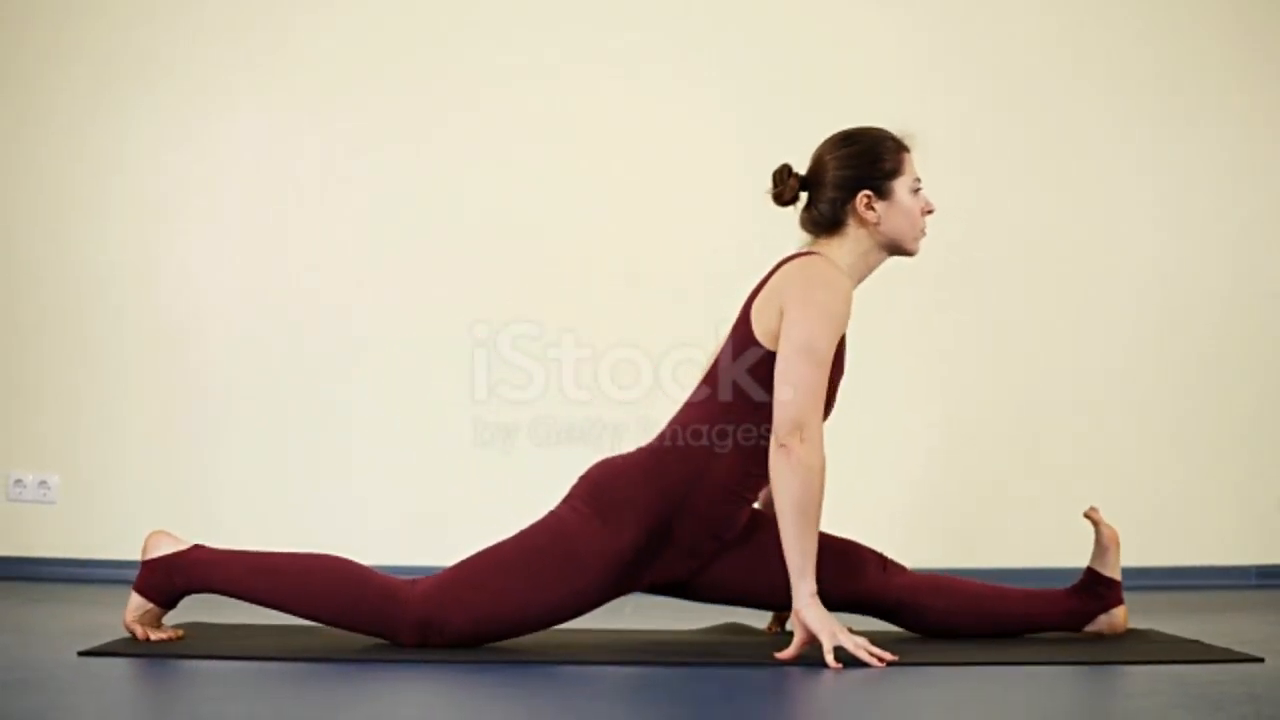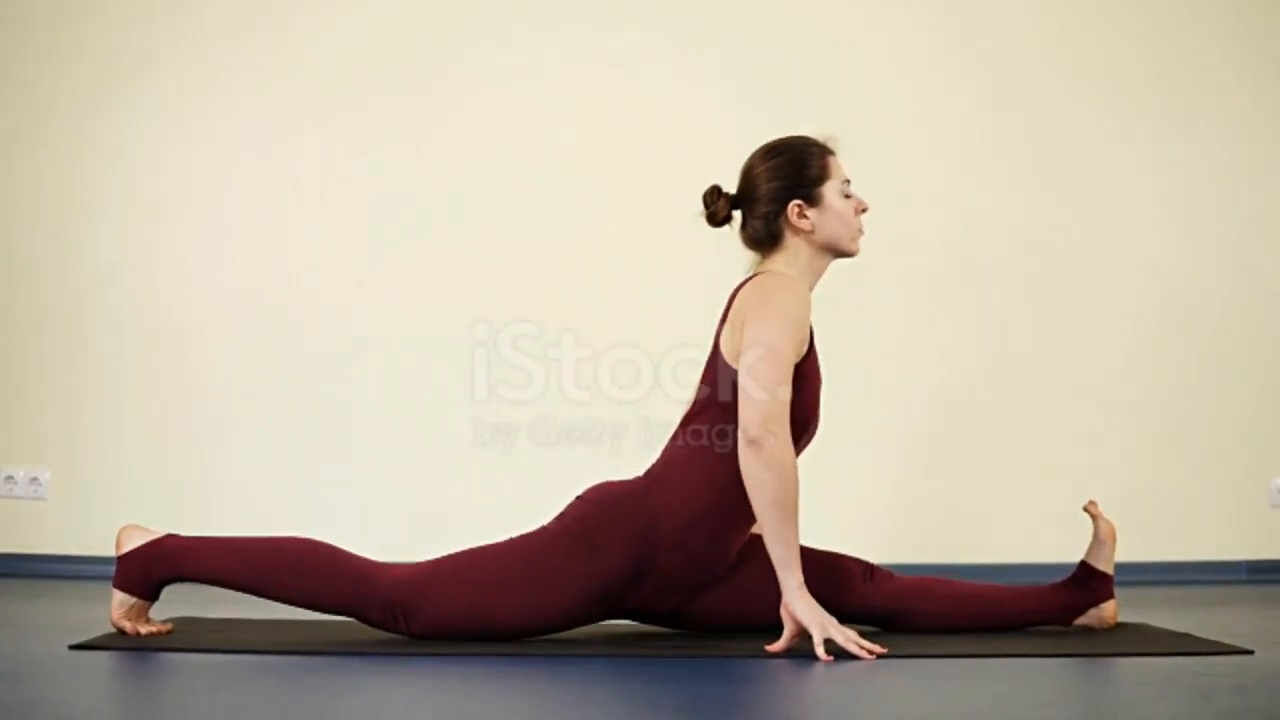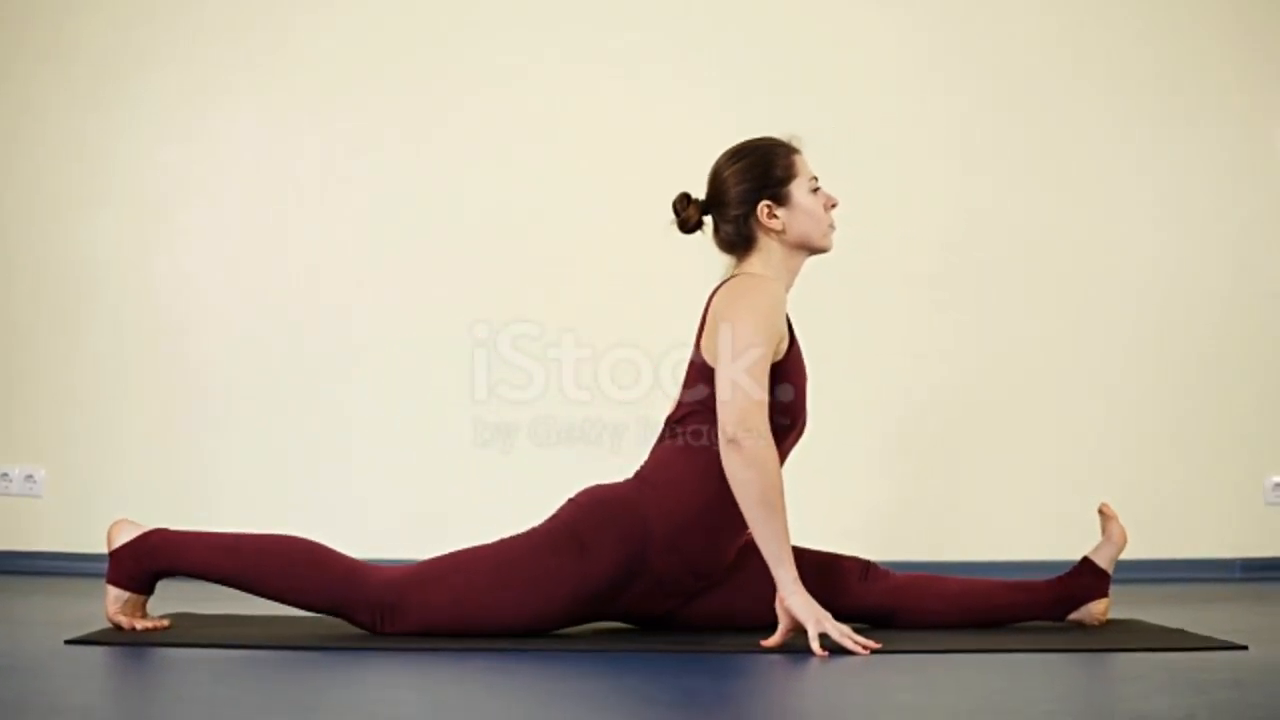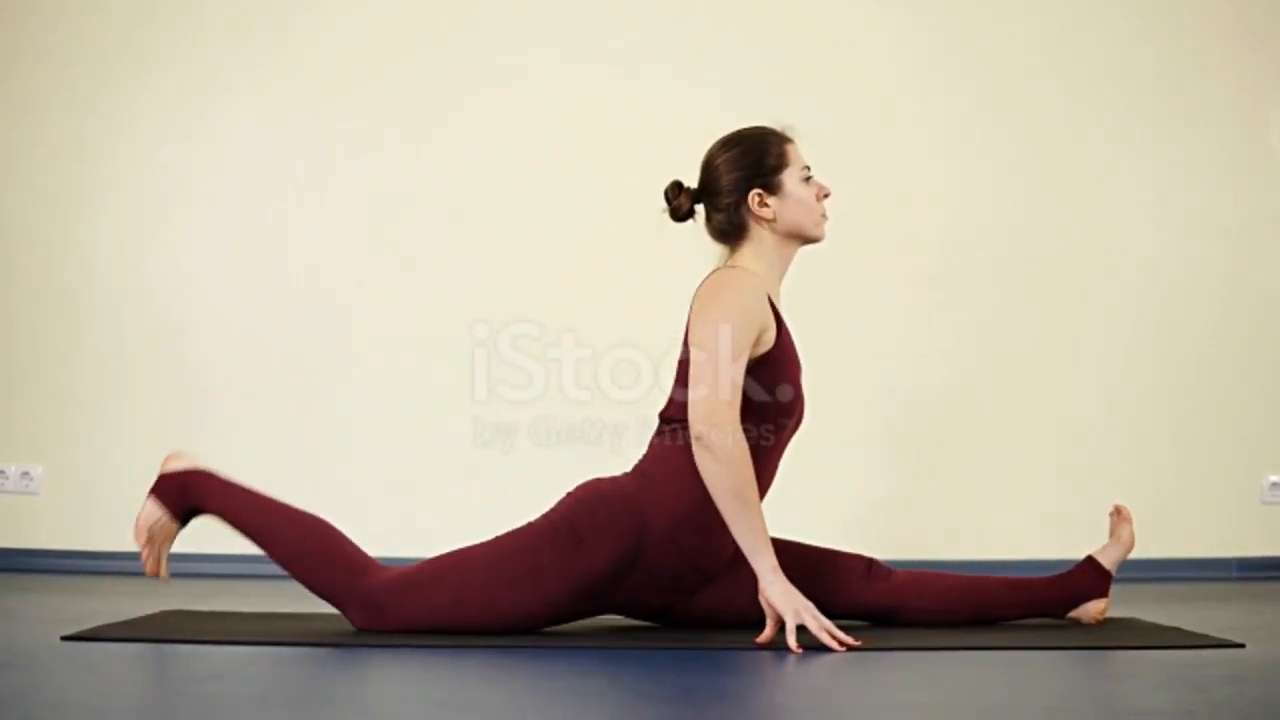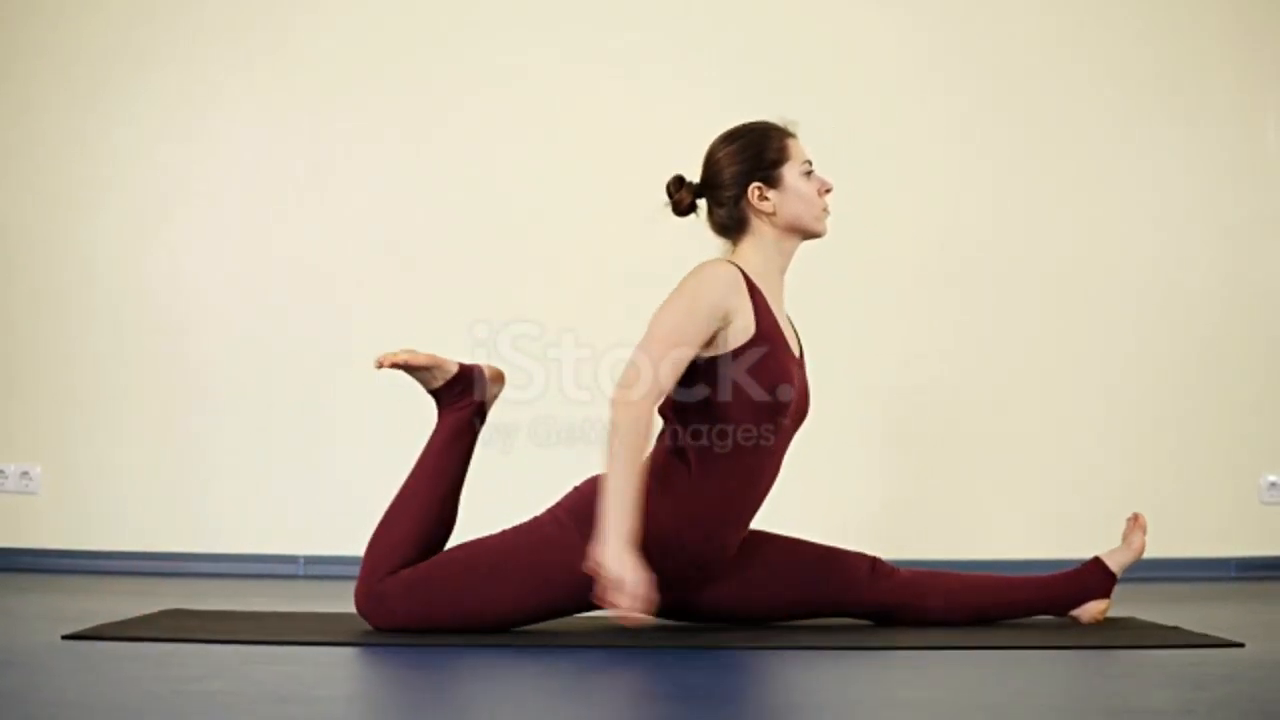
dt=0.5s
person 1, frame 1
left shoulder: (811, 279)
right shoulder: (822, 283)
left elbow: (775, 439)
right elbow: (793, 440)
left wrist: (793, 575)
right wrist: (806, 600)
left hip: (695, 529)
right hip: (632, 517)
left knee: (889, 588)
right knee: (417, 617)
right ankle: (180, 565)
person 1, frame 2
left shoulder: (770, 294)
right shoulder: (780, 293)
right elbow: (762, 440)
left wrist: (780, 575)
right wrist: (796, 592)
left hip: (683, 564)
right hip: (624, 547)
left knee: (877, 595)
right knee: (392, 599)
person 1, frame 3
left shoulder: (751, 307)
right shoulder: (754, 297)
right elbow: (741, 436)
left wrist: (780, 574)
right wrist: (788, 582)
left hip: (676, 571)
right hip: (617, 548)
left knee: (870, 591)
right knee: (381, 600)
person 1, frame 4
left shoulder: (752, 300)
right shoulder: (737, 289)
right elbow: (712, 429)
left wrist: (762, 571)
right wrist: (771, 575)
left hip: (679, 565)
right hip: (616, 538)
left knee: (869, 588)
right knee: (378, 598)
person 1, frame 5
left shoulder: (775, 316)
right shoulder: (719, 286)
right elbow: (635, 399)
right wrist: (616, 538)
left hip: (700, 562)
right hip: (617, 536)
left knee: (879, 588)
right knee: (385, 599)
